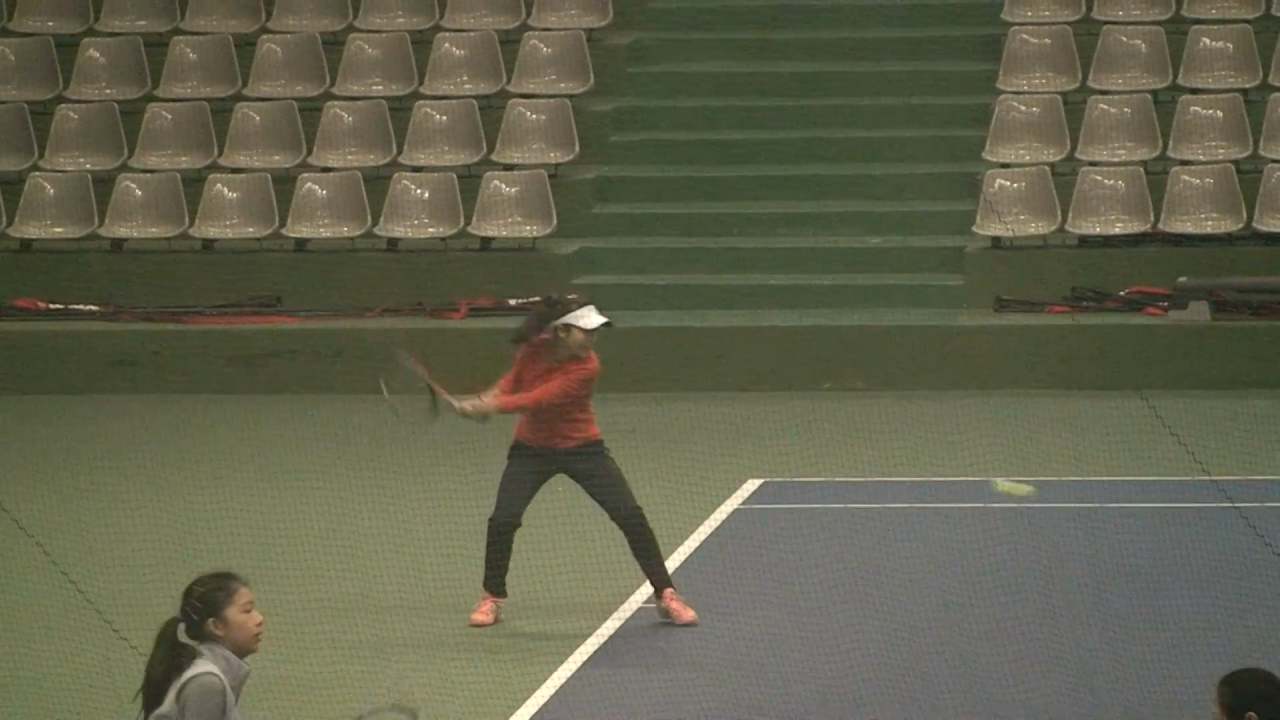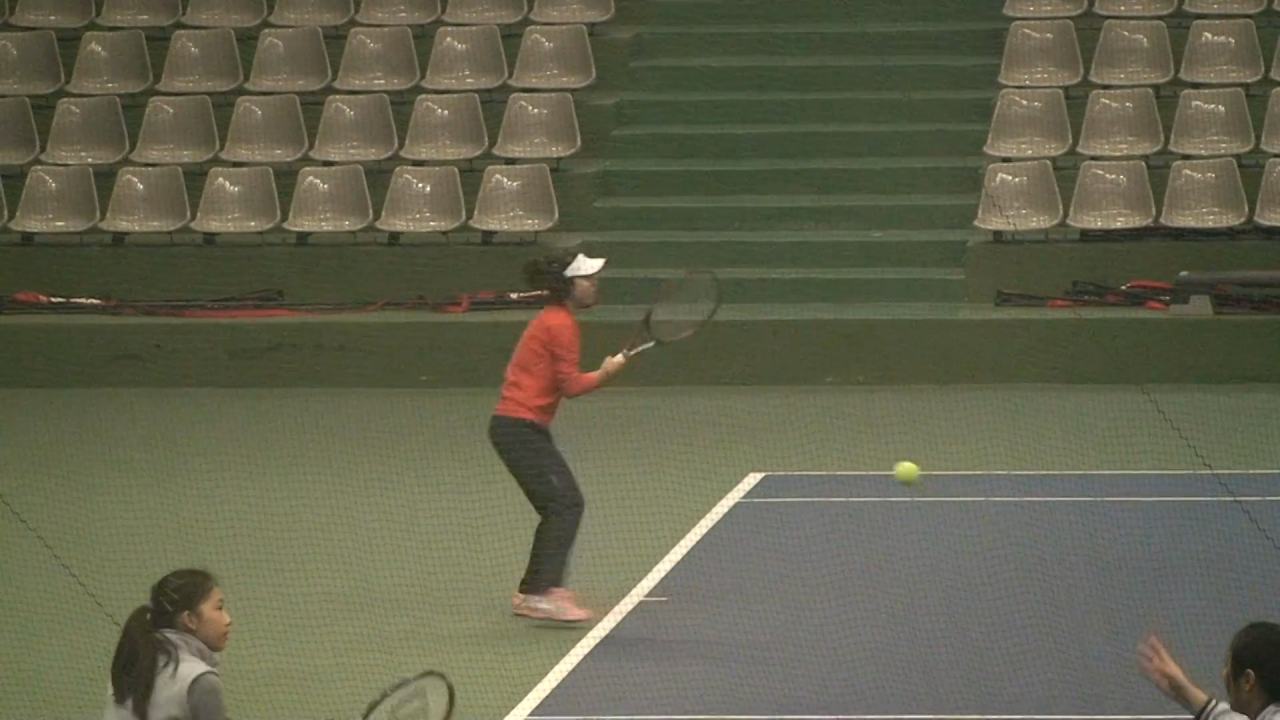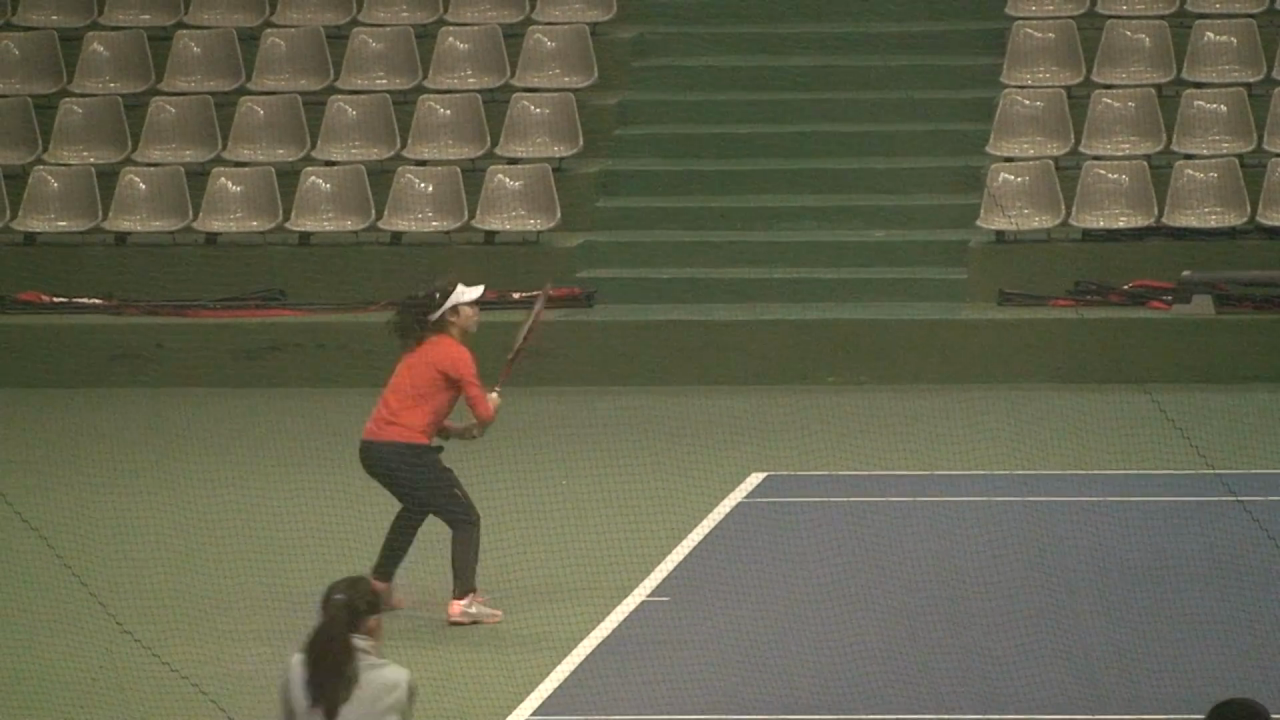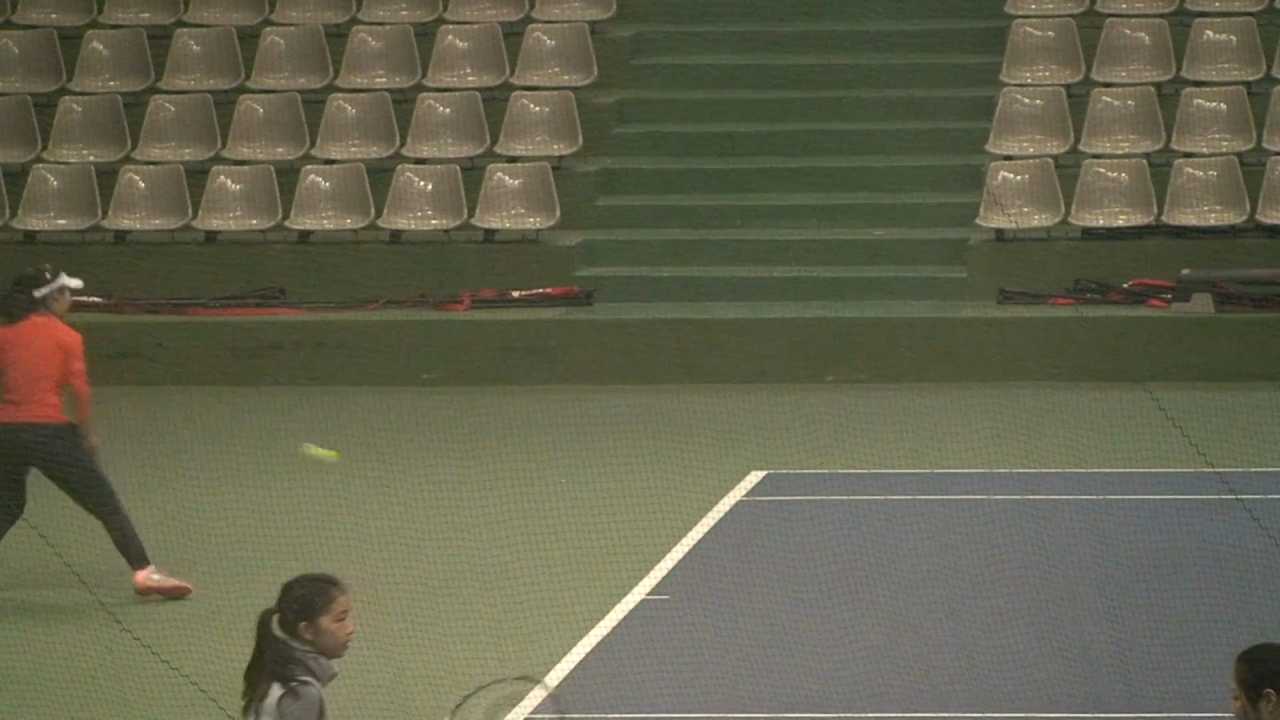
dt=1s
person 1, frame 1
left shoulder: (587, 367)
right shoulder: (533, 348)
left elbow: (536, 400)
right elbow: (515, 377)
left wrist: (490, 406)
right wrist: (491, 394)
left hip: (582, 448)
right hip: (531, 448)
left knee: (630, 516)
right knee: (503, 520)
left ankle: (665, 595)
right ankle: (492, 596)
person 1, frame 2
left shoulder: (550, 318)
right shoulder: (561, 324)
right elbow: (571, 385)
left wrist: (598, 371)
right wrist: (607, 371)
left hip: (516, 427)
right hip: (519, 428)
left knee: (560, 506)
right knee: (567, 504)
left ankle: (532, 593)
right ankle: (545, 593)
person 1, frame 3
left shoulder: (422, 348)
right shoulder: (457, 355)
right elbow: (484, 415)
left wrist: (454, 432)
right wrist: (492, 403)
left hip: (373, 447)
right hip: (404, 451)
left knee: (417, 504)
right knee: (466, 521)
left ankle: (379, 585)
right ankle: (463, 601)
person 1, frame 4
right shoulder: (68, 337)
right elbow: (79, 390)
right wrist: (87, 435)
right hip: (46, 432)
right knee: (105, 505)
right ankle: (144, 572)
